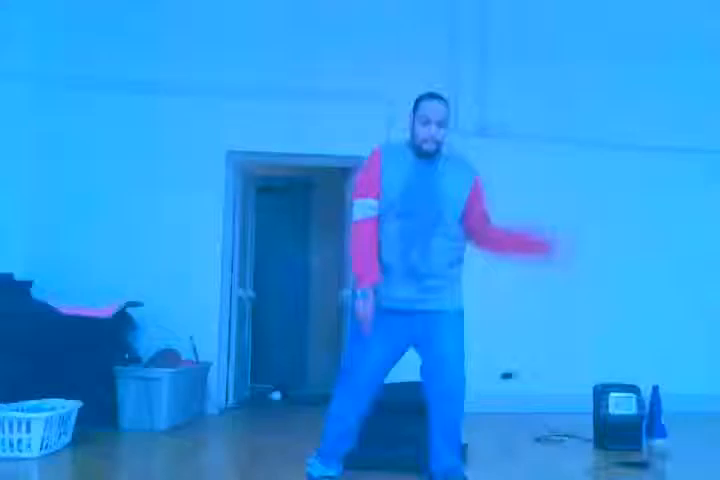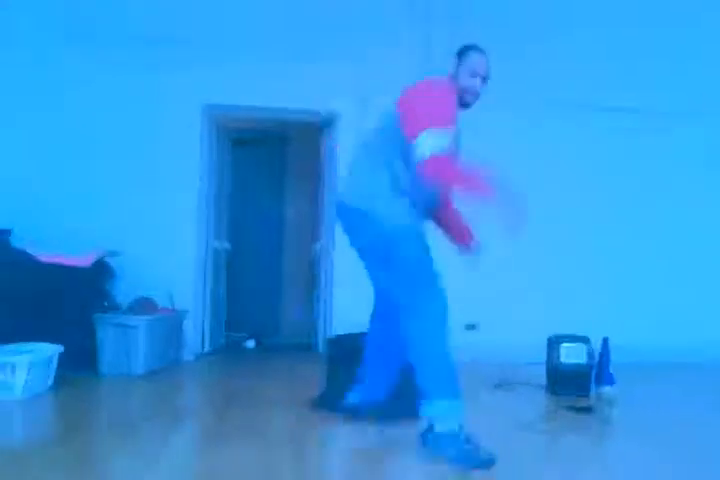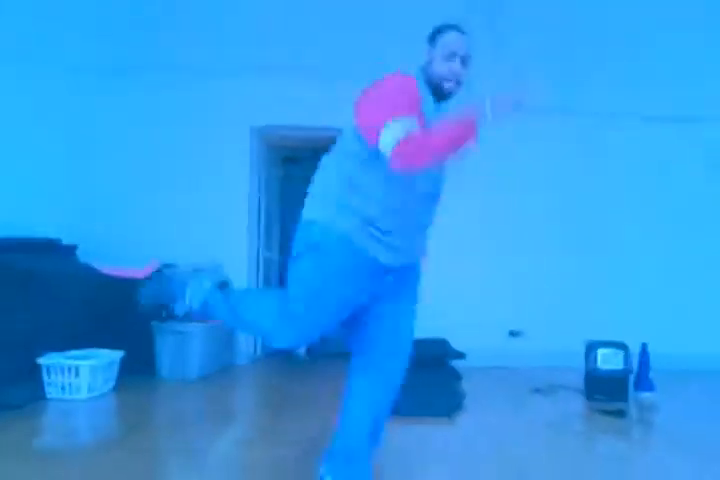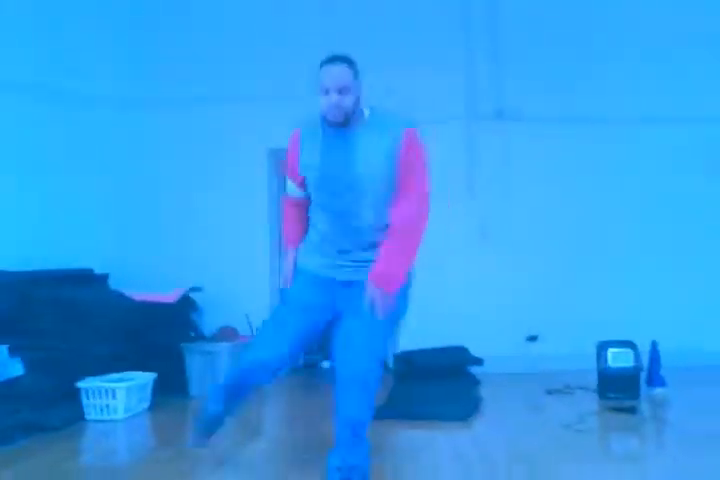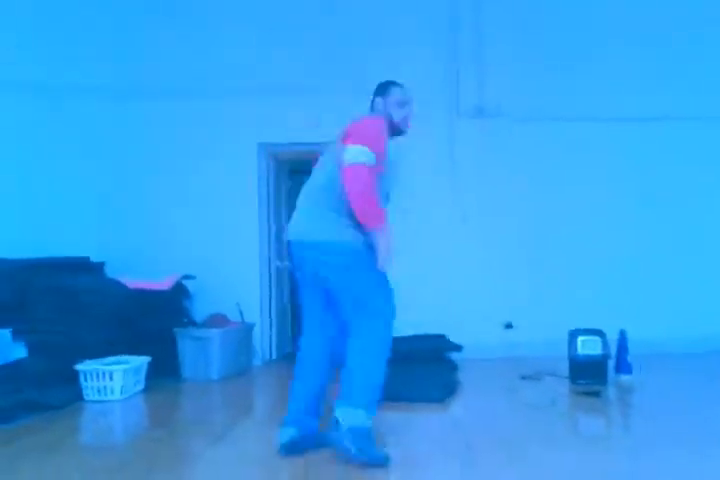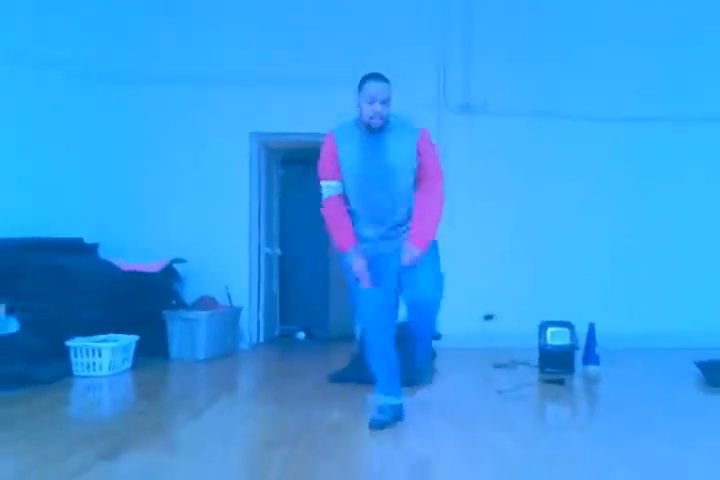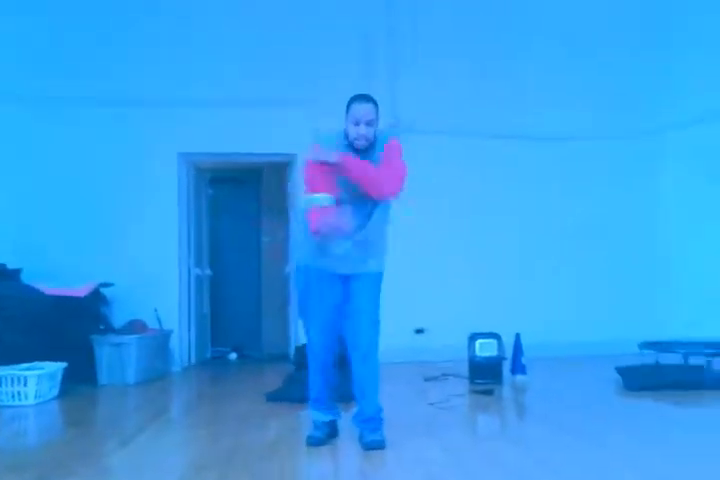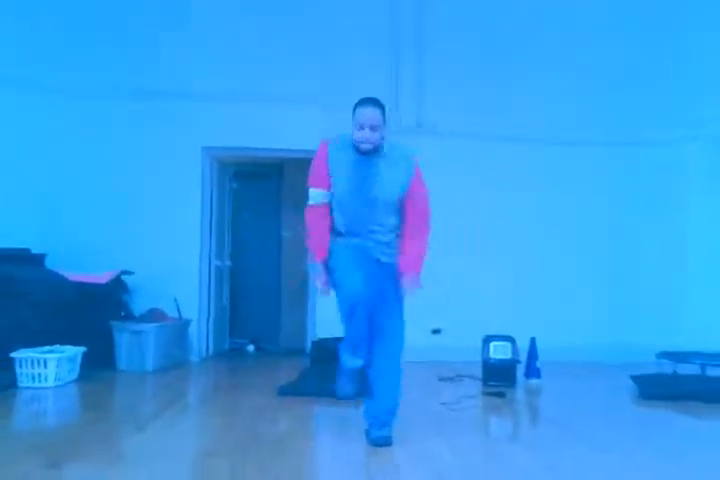
dt=0.2s
person 1, frame 1
left shoulder: (464, 175)
right shoulder: (380, 163)
left elbow: (482, 234)
right elbow: (363, 229)
left wrist: (540, 245)
right wrist: (366, 288)
left hip: (441, 306)
right hip: (385, 302)
left knee: (449, 393)
right knee: (357, 386)
person 1, frame 2
left shoulder: (442, 110)
right shoulder: (433, 94)
right elbow: (432, 163)
left wrist: (462, 235)
right wrist: (488, 187)
left hip: (387, 216)
right hip: (375, 212)
left knee: (396, 308)
right knee: (425, 306)
left ankle: (368, 395)
person 1, frame 3
left shoulder: (436, 111)
right shoulder: (398, 90)
right elbow: (404, 157)
right wrist: (471, 120)
left hip: (397, 257)
right hip: (345, 236)
left knee: (386, 363)
right knee: (291, 326)
person 1, frame 4
left shoulder: (398, 137)
right shoulder: (305, 136)
left elbow: (411, 213)
right elbow: (296, 201)
left wrist: (386, 277)
right wrist: (292, 257)
left hip: (379, 276)
right hip: (319, 269)
left knee: (359, 369)
right knee: (275, 349)
right ankle: (225, 395)
person 1, frame 5
left shoulder: (362, 138)
right shoulder: (368, 131)
right elbow: (356, 176)
right wrist: (378, 231)
left hip: (312, 247)
right hip: (338, 246)
left knee: (321, 336)
right knee: (375, 326)
left ankle: (297, 428)
right ankle: (354, 429)
person 1, frame 6
left shoulder: (414, 135)
right shoulder: (337, 140)
left elbow: (430, 190)
right elbow: (333, 202)
left wrist: (417, 240)
right wrist: (351, 253)
left hip: (414, 242)
right hip: (368, 248)
left knee: (425, 300)
right knee: (376, 323)
left ankle: (421, 347)
right ankle: (390, 399)
person 1, frame 7
left shoulder: (389, 149)
right shoulder: (322, 153)
left elbow: (387, 187)
right elbow: (318, 214)
left wrist: (342, 160)
right wrist: (335, 221)
left hip: (363, 265)
right hip: (318, 261)
left knee: (362, 342)
right knee: (320, 341)
left ankle: (370, 422)
right ankle: (323, 416)
person 1, frame 8
left shoulder: (406, 167)
right shoulder: (330, 153)
left elbow: (416, 224)
right elbow: (317, 209)
left wrist: (410, 270)
right wrist: (318, 262)
left hip: (388, 259)
right hip: (346, 251)
left knee: (388, 338)
right knee: (356, 293)
left ankle: (380, 419)
right ankle: (353, 358)
